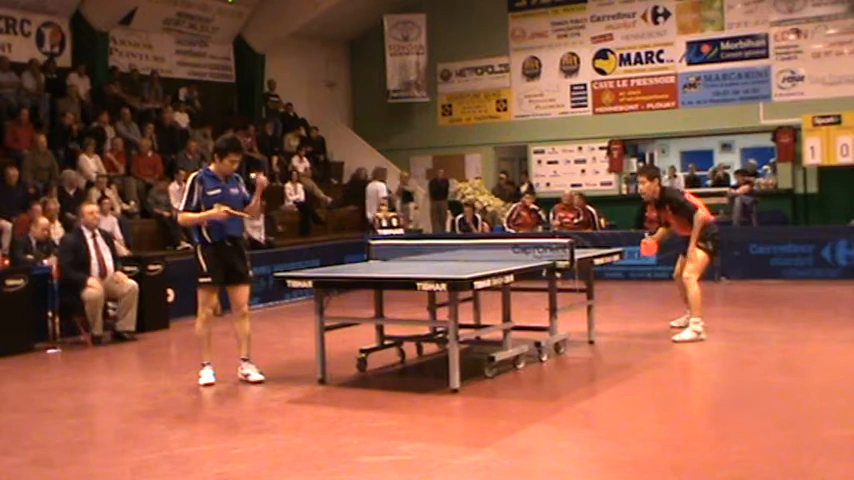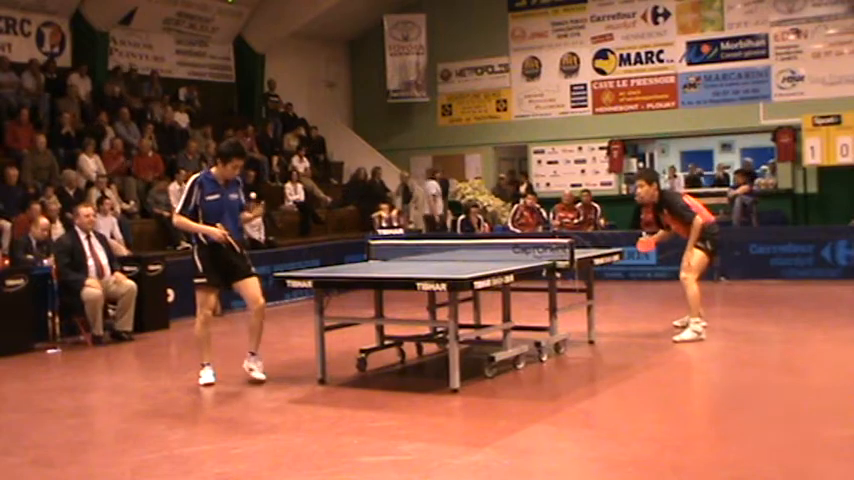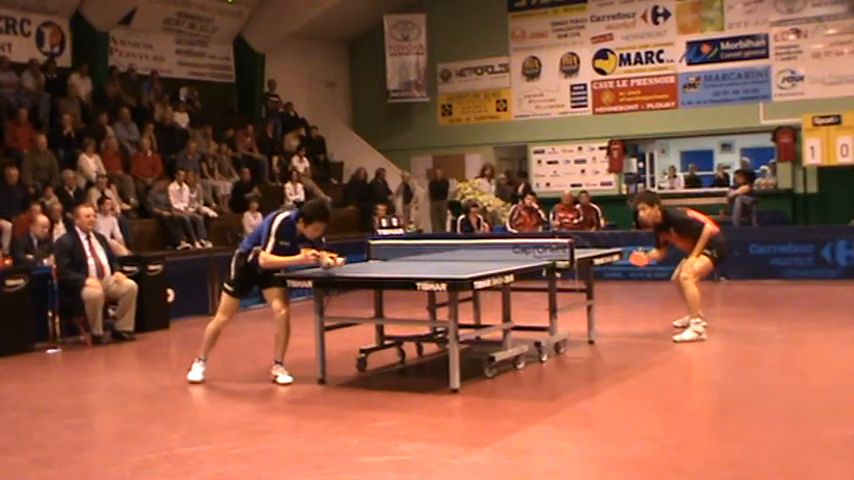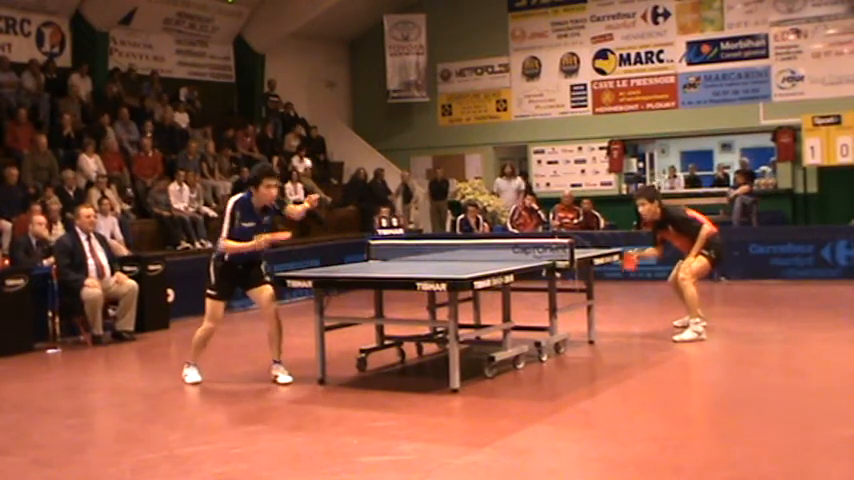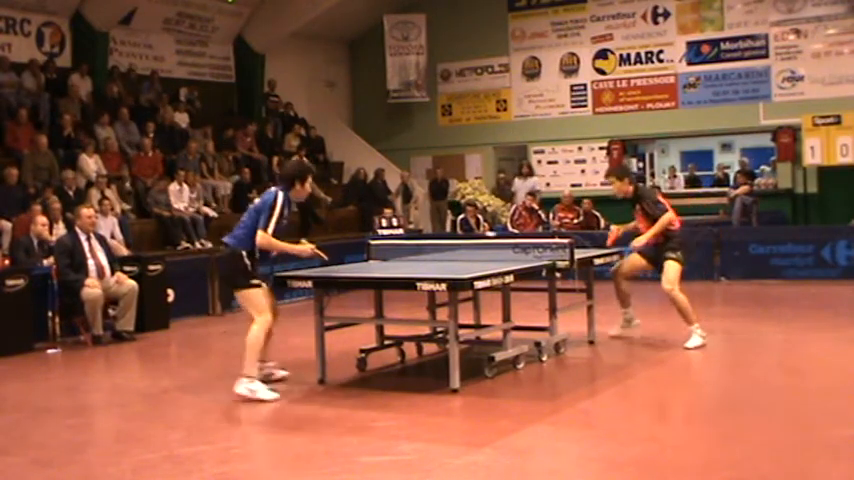
dt=1s
person 1, frame 1
left shoulder: (236, 180)
right shoulder: (198, 180)
left elbow: (252, 214)
right elbow: (183, 218)
left wrist: (259, 192)
right wrist: (210, 214)
left hip: (236, 248)
right hip: (211, 250)
left knee: (242, 309)
right knee: (206, 311)
left ankle: (245, 364)
right ankle: (206, 366)
person 1, frame 2
left shoulder: (237, 184)
right shoulder: (198, 183)
right elbow: (178, 219)
left wrist: (252, 216)
right wrist: (207, 230)
left hip: (235, 250)
right hip: (208, 252)
left knee: (257, 303)
right knee: (205, 312)
left ankle: (252, 358)
right ankle: (206, 367)
person 1, frame 3
left shoulder: (312, 229)
right shoulder: (279, 221)
left elbow: (320, 253)
right elbow: (264, 260)
left wrist: (329, 260)
right wrist: (299, 259)
left hip: (272, 270)
right hip: (247, 262)
left knee: (282, 312)
right knee: (223, 318)
left ankle: (278, 366)
right ankle: (200, 362)
person 1, frame 4
left shoulder: (271, 202)
right shoulder: (236, 204)
left elbow: (293, 213)
right elbow: (223, 244)
left wrist: (306, 206)
right wrist: (252, 245)
left hip: (252, 265)
right hip: (225, 265)
left knee: (272, 311)
right knee: (211, 323)
left ankle: (276, 366)
right ankle: (190, 365)
person 1, frame 5
left shoulder: (276, 194)
right shoulder: (278, 198)
right elbow: (262, 239)
left wrist: (296, 248)
right wrist: (296, 249)
left hip: (241, 258)
right hip: (238, 258)
left knee: (271, 311)
right knee: (263, 318)
left ankle: (262, 365)
right ankle: (248, 380)
person 2, frame 1
left shoulder: (672, 196)
right shoulder: (656, 202)
left elbow: (700, 214)
right elbow: (666, 226)
left wrist: (692, 244)
right wrist: (654, 238)
left hip: (705, 235)
right hip: (692, 237)
left knee: (689, 276)
right knee: (678, 276)
left ankle: (696, 328)
right ankle: (692, 315)
person 2, frame 2
left shoulder: (671, 199)
right shoulder: (657, 205)
left elbow: (697, 220)
right elbow: (667, 229)
left wrist: (688, 251)
right wrist: (652, 239)
left hip: (706, 235)
right hip: (696, 236)
left knee: (687, 276)
right knee: (685, 276)
left ankle: (696, 328)
right ankle: (696, 316)
person 2, frame 3
left shoulder: (675, 217)
right shoulder: (658, 225)
left elbow: (707, 228)
right elbow: (661, 252)
left wrist: (694, 256)
right wrist: (645, 256)
left hip: (713, 245)
right hip: (698, 247)
left knee: (687, 276)
right knee: (678, 279)
left ankle: (697, 328)
right ankle: (696, 316)
person 2, frame 4
left shoulder: (674, 215)
right shoulder: (656, 223)
left elbow: (706, 229)
right elbow: (657, 250)
left wrist: (691, 257)
right wrist: (639, 254)
left hip: (711, 246)
right hip: (695, 248)
left knee: (685, 277)
right knee: (674, 280)
left ankle: (697, 327)
right ankle: (696, 316)
person 2, frame 5
left shoulder: (644, 195)
right shoulder: (633, 198)
left elbow: (668, 217)
left wrist: (645, 237)
right wrist: (623, 228)
left hip: (670, 244)
right hip: (654, 245)
left knee: (669, 288)
right knee: (617, 273)
left ankle: (696, 332)
right ankle: (628, 319)
person 3, frame 1
left shoulder: (106, 235)
right shoulder: (70, 239)
left elbow: (115, 259)
right elbow: (66, 270)
left wrist: (118, 271)
right wrist: (87, 279)
left hip: (110, 280)
right hip: (86, 284)
left knee: (131, 286)
right knee: (95, 294)
left ankle: (122, 330)
right ankle: (96, 334)
person 3, frame 2
left shoulder: (100, 237)
right shoulder: (64, 241)
left elbow: (112, 260)
right elbow: (63, 271)
left wrist: (116, 272)
right wrist: (85, 280)
left hip: (108, 280)
right hip: (84, 284)
left knee: (130, 286)
right knee: (95, 294)
left ankle: (120, 330)
right ankle: (97, 334)
person 3, frame 3
left shoulder: (100, 238)
right shoulder: (65, 242)
left elbow: (112, 260)
right elbow: (64, 272)
left wrist: (116, 271)
right wrist: (85, 280)
left hip: (108, 280)
right hip: (84, 284)
left knee: (130, 286)
right knee: (95, 294)
left ankle: (121, 329)
right ankle: (97, 334)
person 3, frame 4
left shoulder: (100, 238)
right shoulder: (65, 242)
left elbow: (112, 260)
right elbow: (63, 271)
left wrist: (117, 272)
right wrist: (84, 280)
left hip: (108, 281)
right hip: (84, 284)
left knee: (131, 286)
right knee: (95, 294)
left ankle: (122, 329)
right ankle: (97, 334)
person 3, frame 5
left shoulder: (99, 238)
right shoulder: (65, 242)
left elbow: (112, 260)
right elbow: (63, 272)
left wrist: (117, 272)
right wrist: (84, 280)
left hip: (108, 281)
right hip: (84, 285)
left knee: (131, 286)
right knee: (95, 294)
left ankle: (122, 329)
right ankle: (97, 334)
